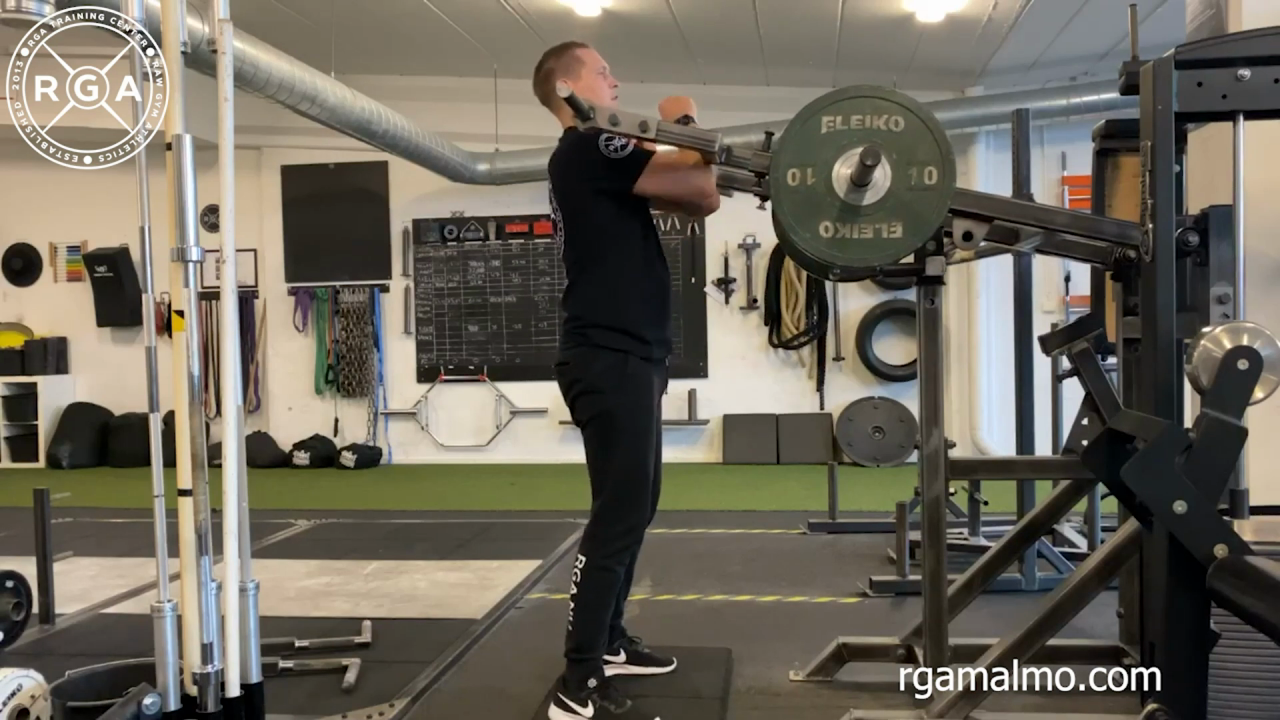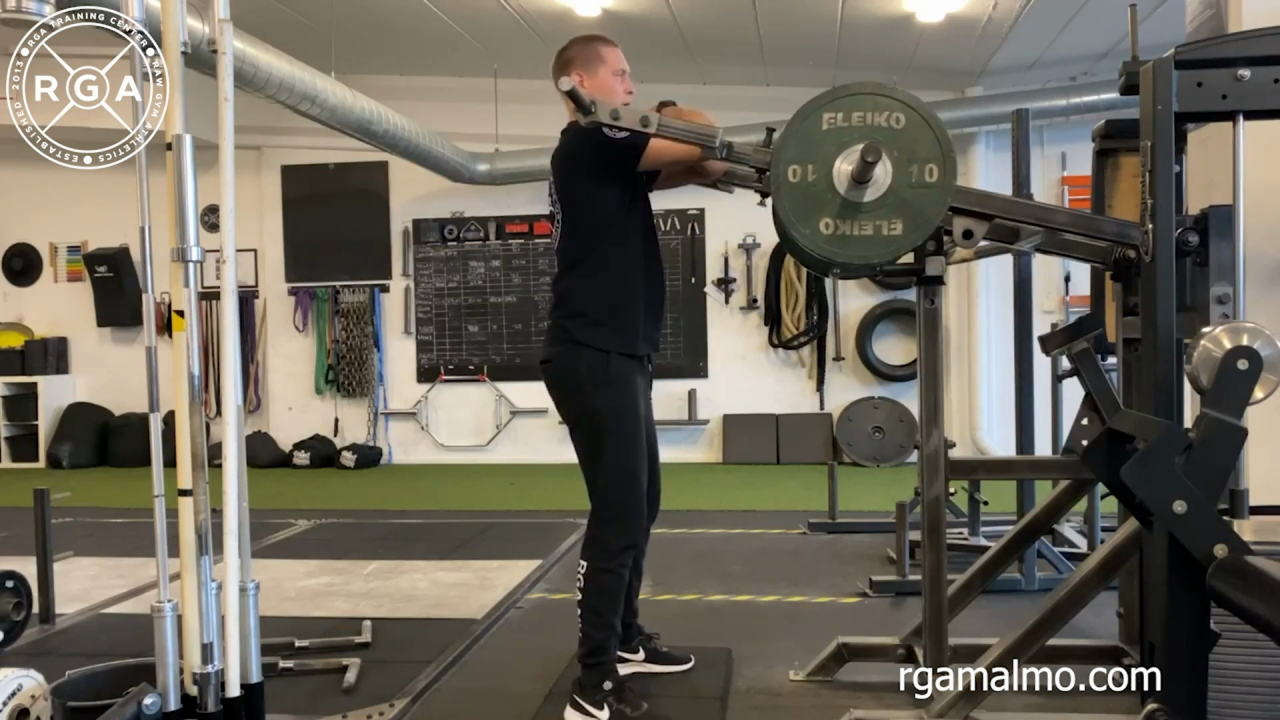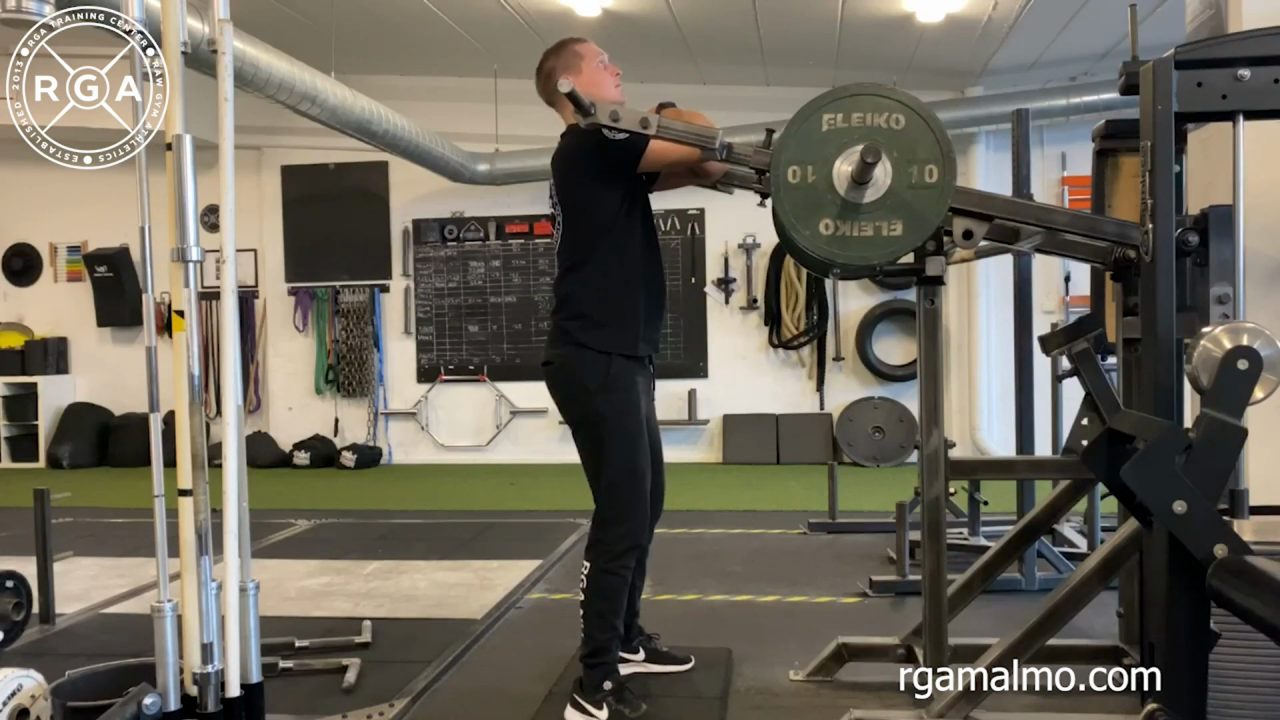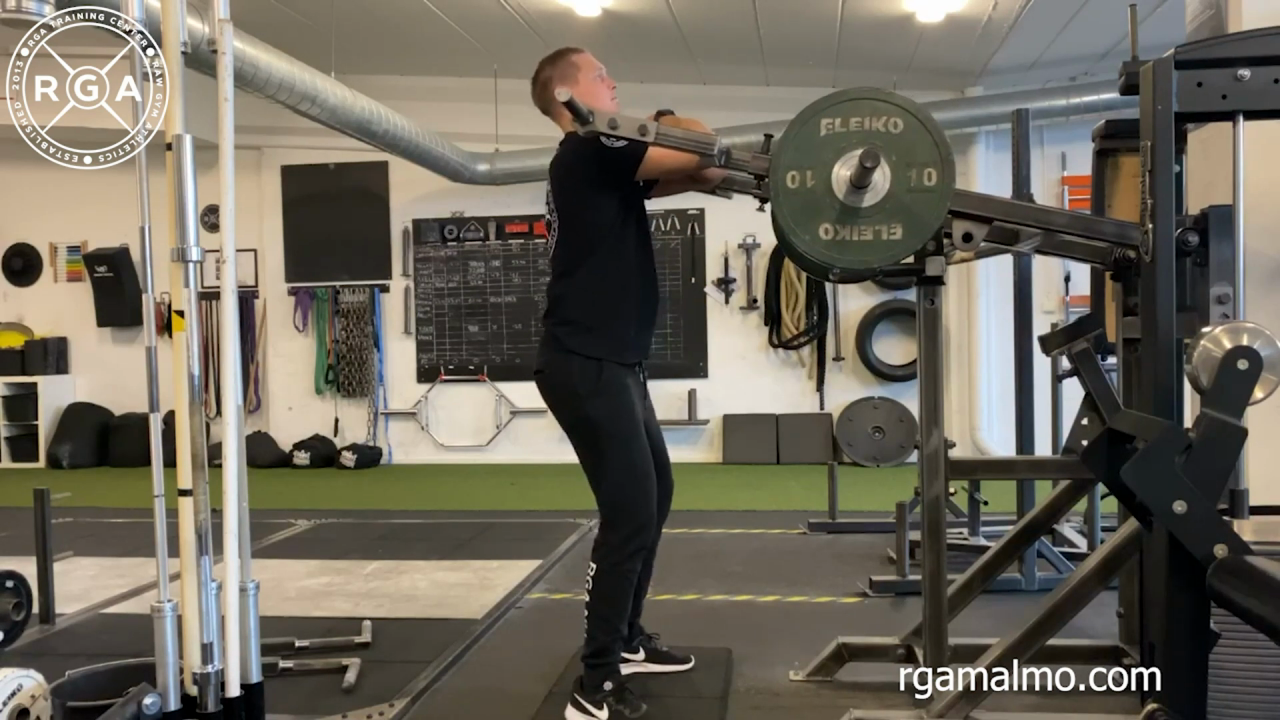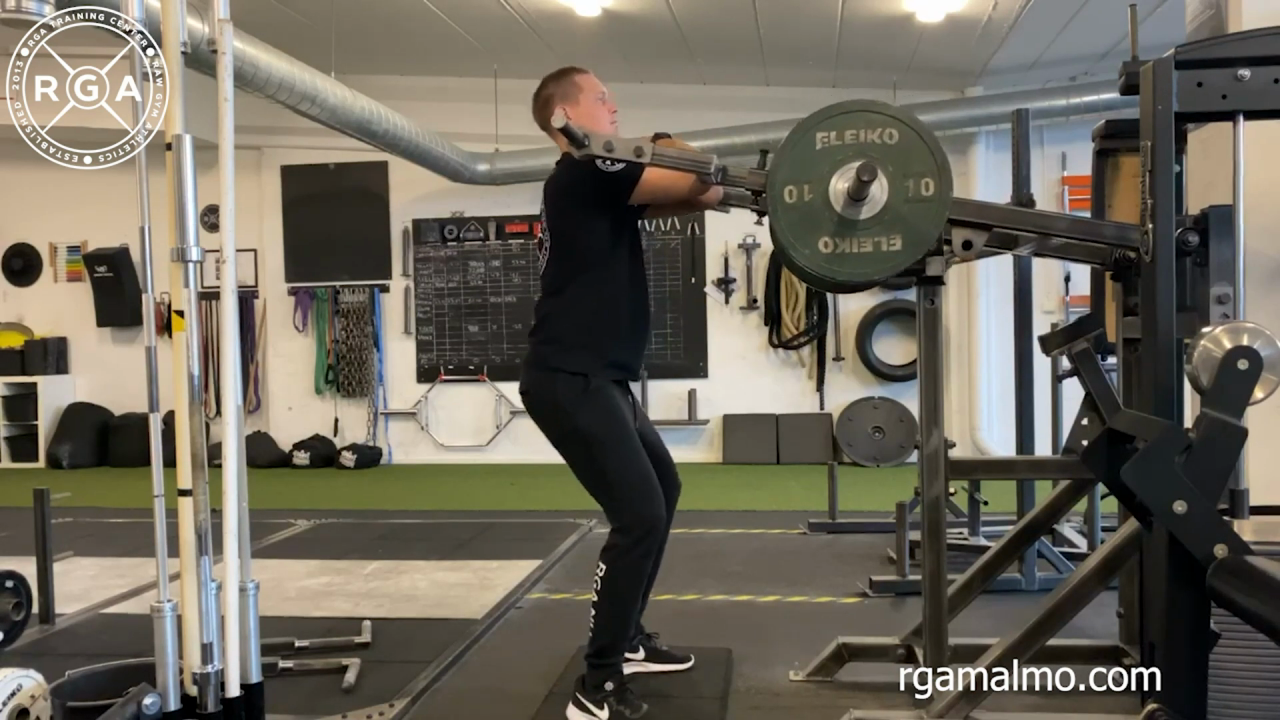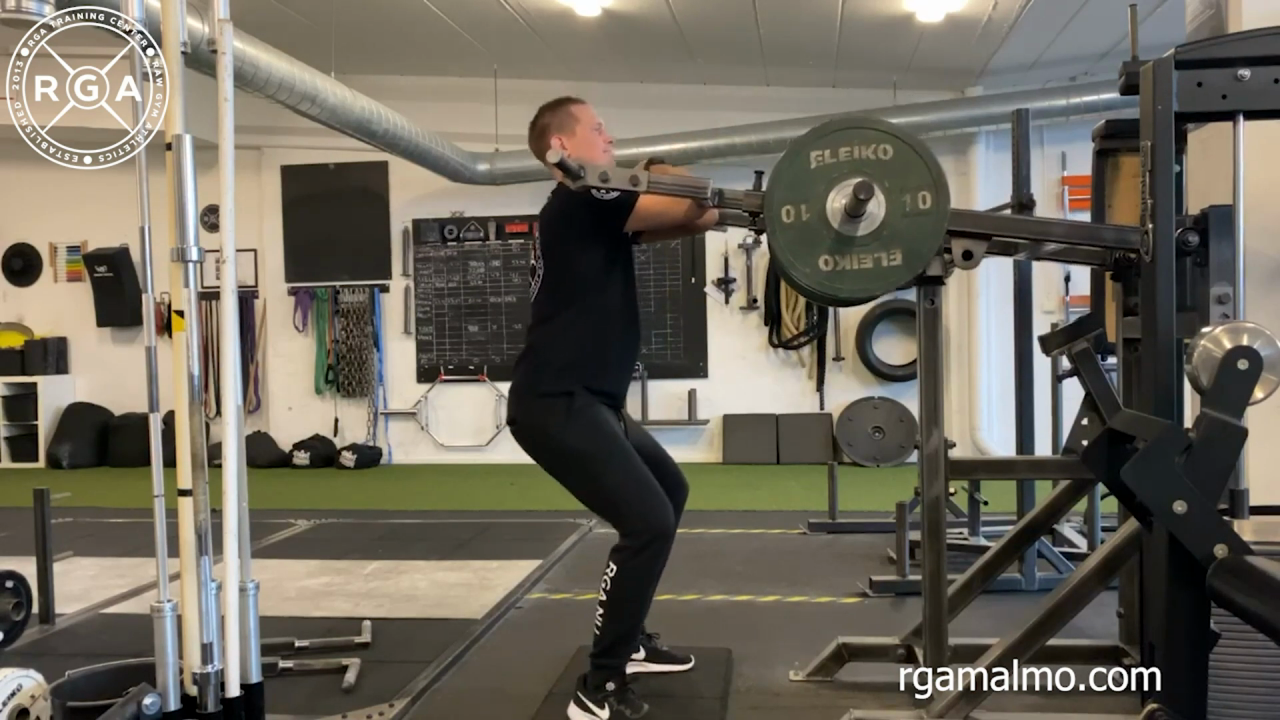
dt=0.4s
person 1, frame 1
left shoulder: (605, 159)
right shoulder: (588, 151)
left elbow: (703, 199)
right elbow: (701, 185)
left wrist: (667, 145)
right wrist: (684, 125)
left hip: (628, 356)
right hip: (608, 360)
left knee: (632, 508)
right knee: (619, 515)
left ankle: (607, 641)
person 1, frame 2
left shoulder: (610, 155)
right shoulder: (590, 142)
left elbow: (706, 165)
right elbow: (705, 146)
left wrist: (670, 128)
right wrist: (677, 118)
left hip: (617, 355)
right hip: (592, 359)
left knee: (638, 506)
right knee: (618, 515)
left ankle: (624, 641)
person 1, frame 3
left shoulder: (606, 154)
right shoulder: (591, 144)
left elbow: (701, 167)
right elbow: (703, 145)
left wrist: (682, 136)
right wrist: (672, 117)
left hip: (619, 356)
right hip: (594, 360)
left knee: (643, 506)
right knee: (622, 517)
left ankle: (626, 641)
person 1, frame 4
left shoulder: (602, 164)
right shoulder: (589, 151)
left elbow: (697, 172)
right elbow: (699, 153)
left wrist: (695, 157)
right wrist: (671, 125)
left hip: (610, 361)
right hip: (584, 364)
left knee: (653, 496)
right knee: (630, 514)
left ankle: (626, 640)
person 1, frame 5
left shoulder: (599, 184)
right shoulder: (583, 173)
left elbow: (693, 193)
right elbow: (694, 179)
left wrist: (698, 180)
right wrist: (667, 149)
left hip: (596, 377)
right hip: (569, 381)
left knee: (661, 493)
right knee: (641, 517)
left ankle: (626, 640)
person 1, frame 6
left shoulder: (594, 212)
right shoulder: (578, 204)
left elbow: (689, 216)
right elbow: (689, 205)
right wrist: (662, 174)
left hip: (587, 399)
right hip: (555, 406)
left knee: (669, 493)
right knee: (649, 522)
left ankle: (629, 640)
